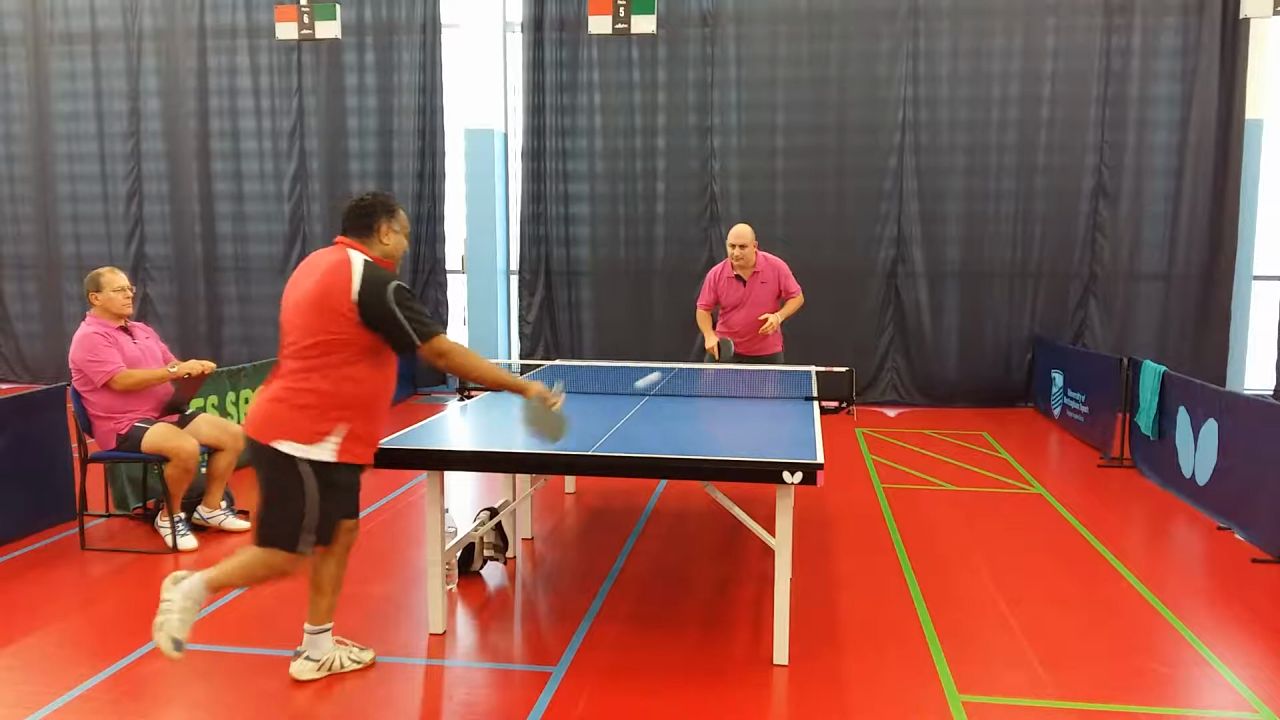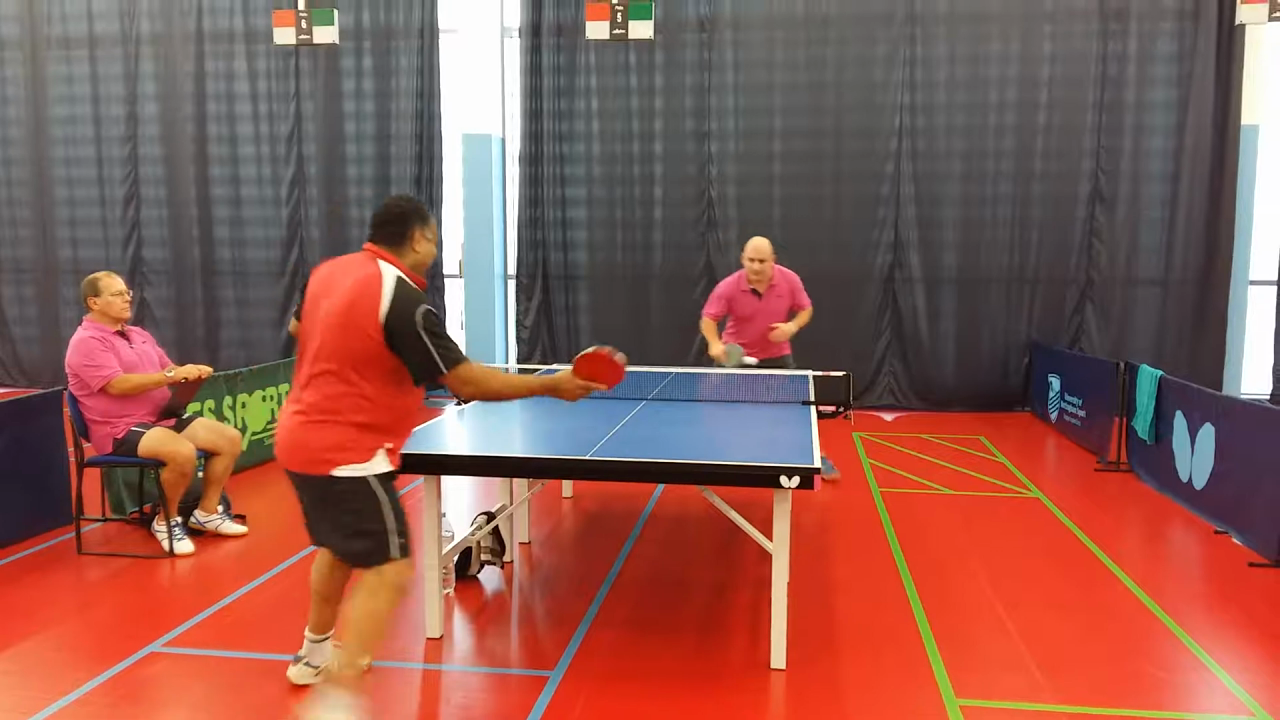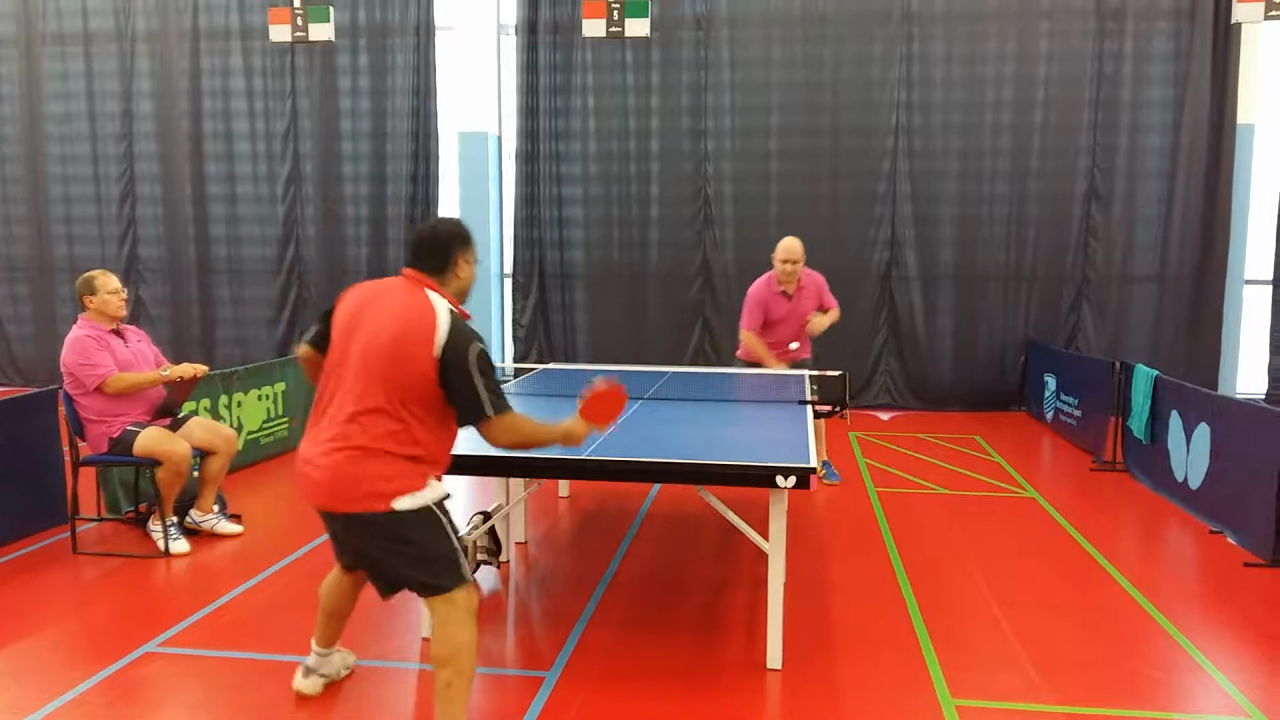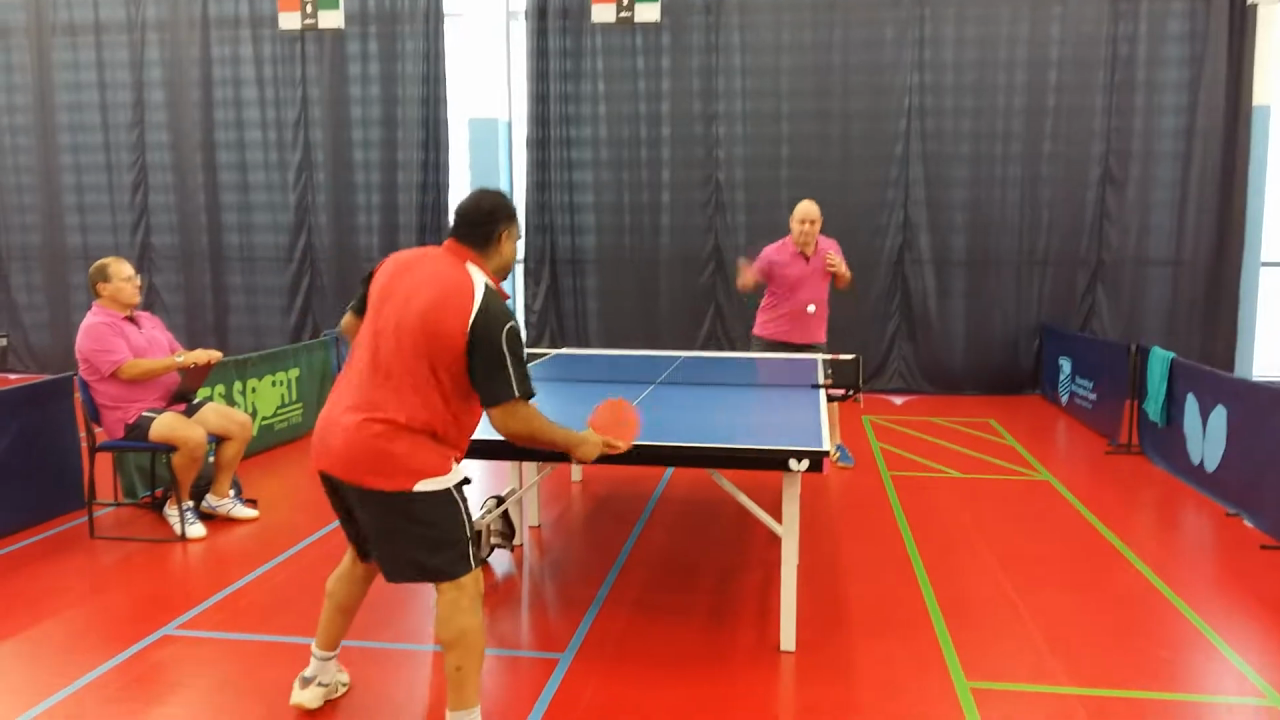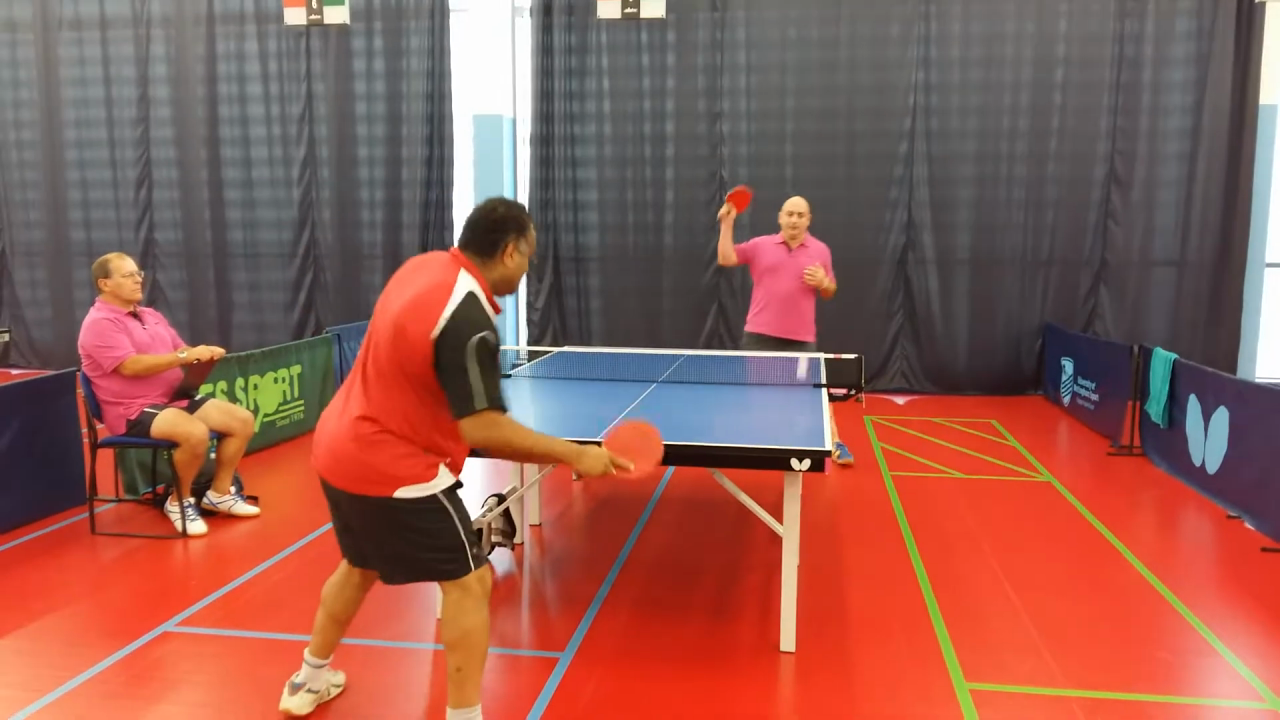
dt=0.2s
person 1, frame 1
left shoulder: (317, 264)
right shoulder: (374, 280)
right elbow: (443, 352)
right wrist: (522, 386)
left hip: (325, 436)
right hip: (301, 437)
left knee: (339, 532)
right knee: (286, 552)
left ankle: (317, 647)
right ankle: (189, 589)
person 1, frame 2
left shoulder: (329, 271)
right shoulder: (405, 297)
left elbow: (300, 327)
right elbow: (465, 380)
right wrist: (552, 383)
left hip: (304, 438)
right hip: (345, 452)
left knee: (343, 548)
right knee: (389, 572)
left ankle: (313, 653)
person 1, frame 3
left shoulder: (355, 297)
right shoulder: (456, 336)
left elbow: (308, 355)
right elbow: (502, 431)
right wrist: (563, 432)
left hip: (321, 469)
right hip: (385, 487)
left knee: (356, 563)
right knee: (457, 600)
left ankle: (319, 662)
person 1, frame 4
left shoulder: (397, 264)
right shoulder: (490, 313)
left elbow: (352, 325)
right elbow: (513, 420)
right wrist: (576, 441)
left hip: (336, 445)
right hip: (405, 465)
left knee: (363, 556)
right knee: (461, 587)
left ankle: (319, 675)
person 1, frame 5
left shoulder: (419, 266)
right shoulder: (471, 322)
right elbow: (484, 431)
right wrist: (575, 455)
left hip: (338, 450)
right hip: (395, 471)
left knee: (360, 566)
right knee: (470, 583)
person 2, frame 1
left shoulder: (143, 330)
right shoulder: (91, 337)
left elbow: (172, 366)
right elbow: (122, 381)
left wrist: (195, 368)
right wrist: (175, 371)
left hip: (166, 413)
right hip: (126, 426)
left knee: (233, 434)
right knee: (188, 448)
left ankle: (211, 508)
right ankle: (170, 517)
person 2, frame 2
left shoulder: (140, 335)
right shoulder: (87, 342)
left elbow: (167, 369)
right elbow: (117, 385)
left wrist: (190, 372)
right wrist: (172, 375)
left hip: (163, 417)
right hip: (122, 430)
left knee: (230, 438)
right knee: (183, 453)
left ankle: (207, 512)
right ankle: (166, 521)
person 2, frame 3
left shoulder: (135, 333)
right shoulder: (82, 341)
left elbow: (163, 369)
right elbow: (113, 384)
left wrist: (185, 371)
right wrist: (167, 374)
left hip: (158, 416)
right hip: (118, 429)
left knee: (226, 437)
right knee: (178, 452)
left ankle: (203, 512)
right ankle: (162, 520)
person 2, frame 4
left shoulder: (148, 320)
right shoulder: (96, 328)
left elbow: (177, 354)
right elbow: (128, 370)
left wrist: (200, 357)
right wrist: (182, 360)
left hip: (172, 402)
right hip: (133, 415)
left knee: (241, 423)
right knee: (194, 437)
left ankle: (219, 496)
right ankle: (178, 505)
person 2, frame 5
left shoulder: (152, 316)
right shoulder: (100, 323)
left elbow: (180, 350)
right elbow: (130, 366)
left wrist: (202, 354)
right wrist: (185, 356)
left hip: (174, 398)
right hip: (135, 411)
left knee: (243, 420)
right knee: (196, 433)
left ankle: (219, 493)
right ankle: (179, 501)
person 3, frame 1
left shoulder: (776, 267)
right shoulder: (716, 274)
left elbow: (797, 297)
right elbow: (703, 309)
left wrist: (778, 316)
right wrist: (709, 336)
left hip: (767, 351)
person 3, frame 2
left shoulder: (789, 279)
right shoulder: (729, 286)
left elbow: (806, 309)
right elbow: (707, 319)
left wrist: (793, 326)
right wrist: (714, 343)
left hip: (777, 356)
left ankle: (817, 457)
person 3, frame 3
left shoulder: (816, 282)
right shoulder: (759, 290)
left elbow: (833, 309)
right elbow: (747, 334)
left wrist: (825, 321)
right wrist: (772, 365)
left hip: (796, 360)
right hip: (756, 361)
left ankle: (823, 462)
person 3, frame 4
left shoulder: (830, 248)
right shoulder: (774, 253)
left elbow: (843, 283)
right elbow: (745, 284)
left wrist: (843, 272)
right wrist: (746, 275)
left hip: (811, 339)
right hip: (770, 338)
left ankle: (836, 445)
person 3, frame 5
left shoulder: (820, 250)
right shoulder: (760, 245)
left elbow: (829, 292)
right elbow: (725, 259)
left wrist: (824, 282)
right wrist: (727, 225)
left hip: (801, 338)
right hip: (760, 335)
left ankle: (835, 444)
